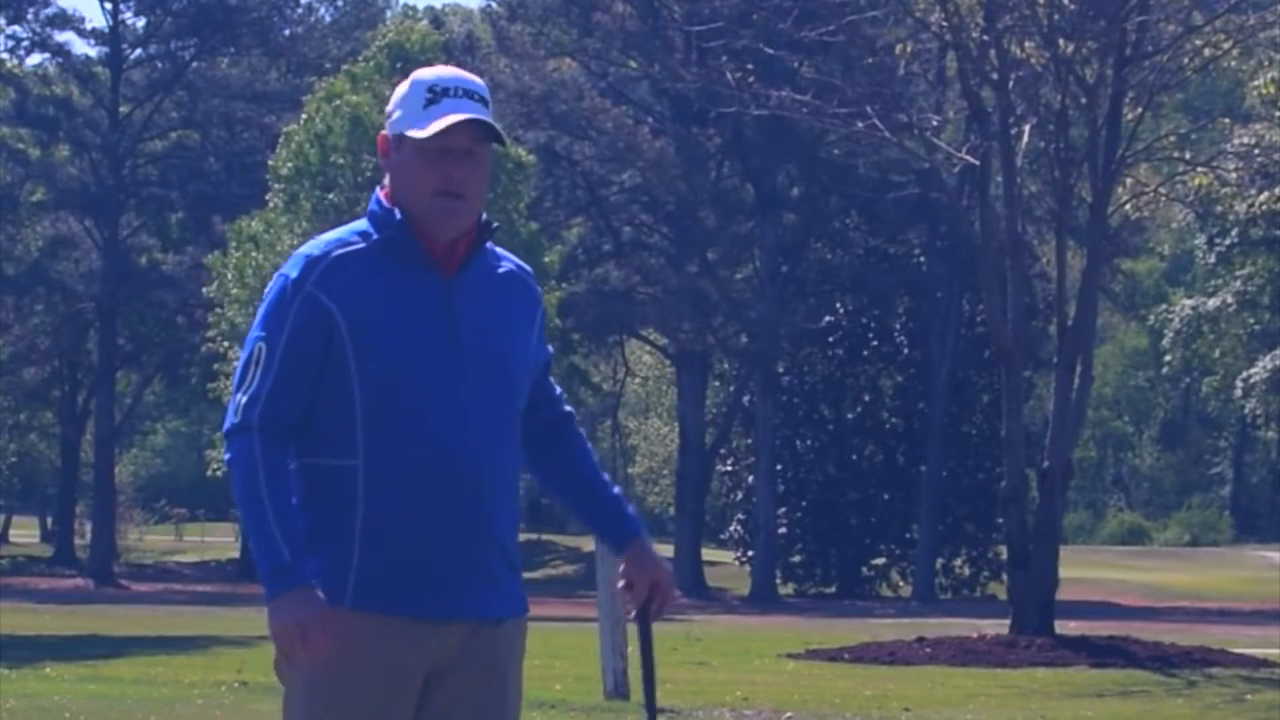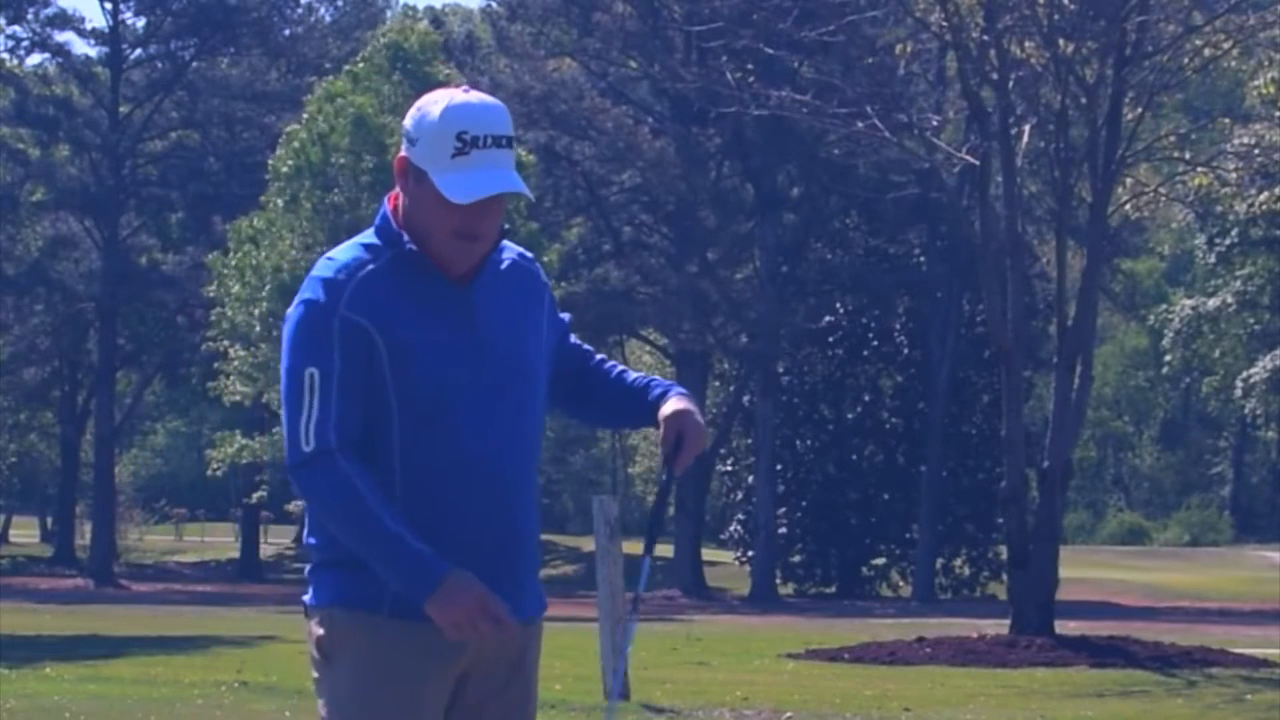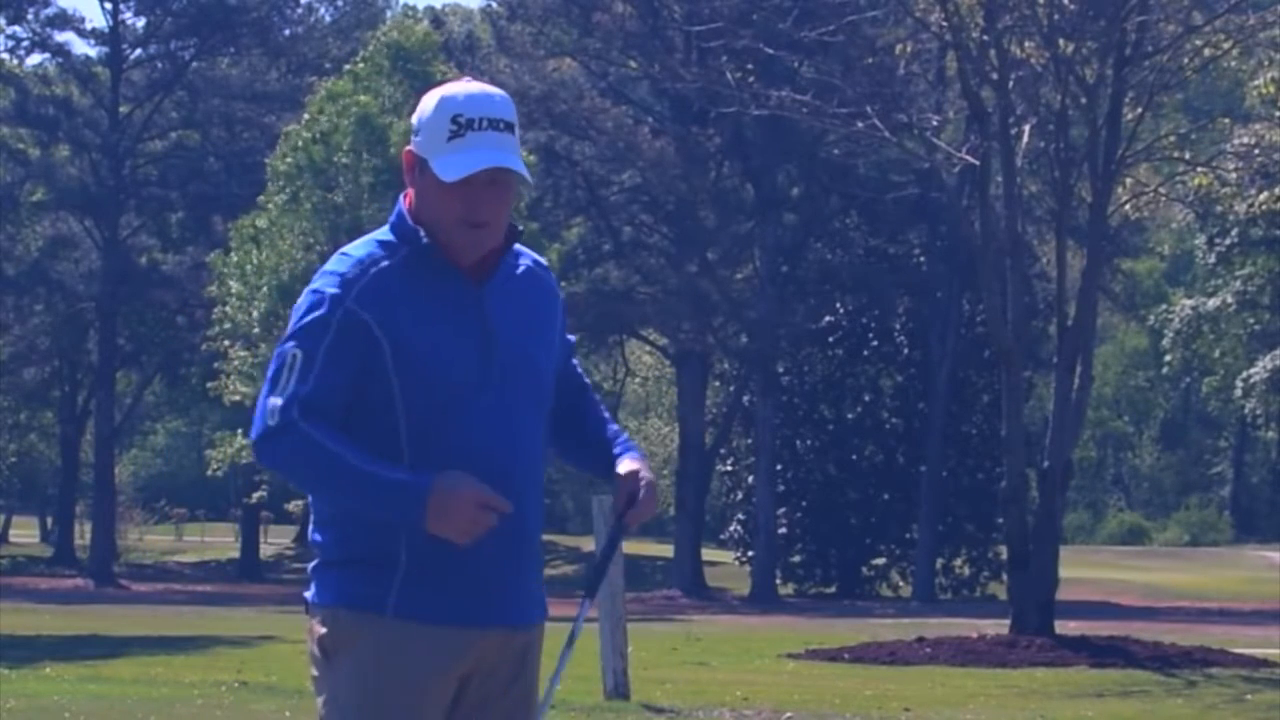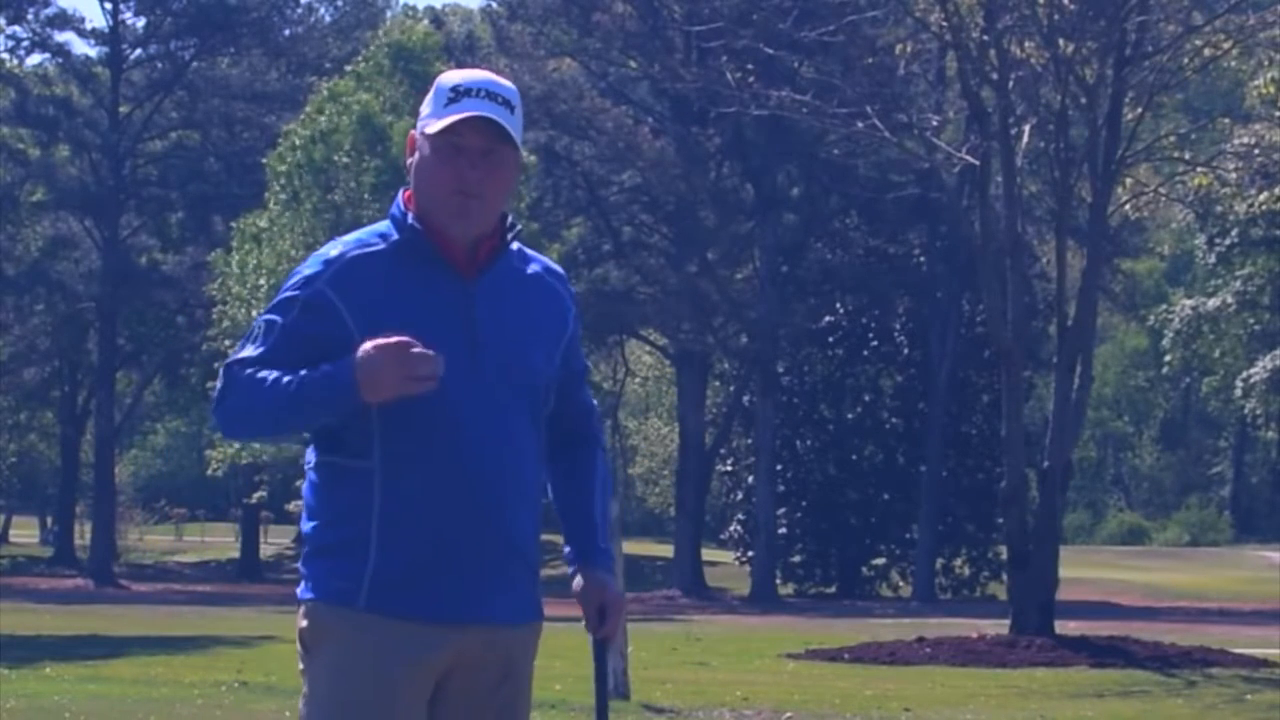
dt=0.5s
person 1, frame 1
left shoulder: (514, 287)
right shoulder: (323, 276)
left elbow: (547, 427)
right elbow: (255, 432)
left wrist: (625, 532)
right wrist: (285, 579)
left hip: (487, 615)
right hip: (353, 611)
person 1, frame 2
left shoulder: (522, 278)
right shoulder: (341, 296)
left elbow: (571, 370)
right elbow: (321, 464)
left wrist: (660, 397)
right wrist: (430, 578)
left hip: (504, 611)
right hip: (378, 614)
person 1, frame 3
left shoulder: (534, 283)
right shoulder: (355, 290)
left elbow: (566, 397)
right elbow: (282, 433)
left wrist: (619, 455)
right wrist: (415, 499)
left hip: (509, 614)
right hip: (382, 616)
person 1, frame 4
left shoulder: (546, 292)
right shoulder: (341, 276)
left elbow: (576, 434)
right elbow: (237, 399)
left wrist: (592, 557)
right wrist: (347, 386)
left hip: (504, 616)
right hip: (367, 610)
